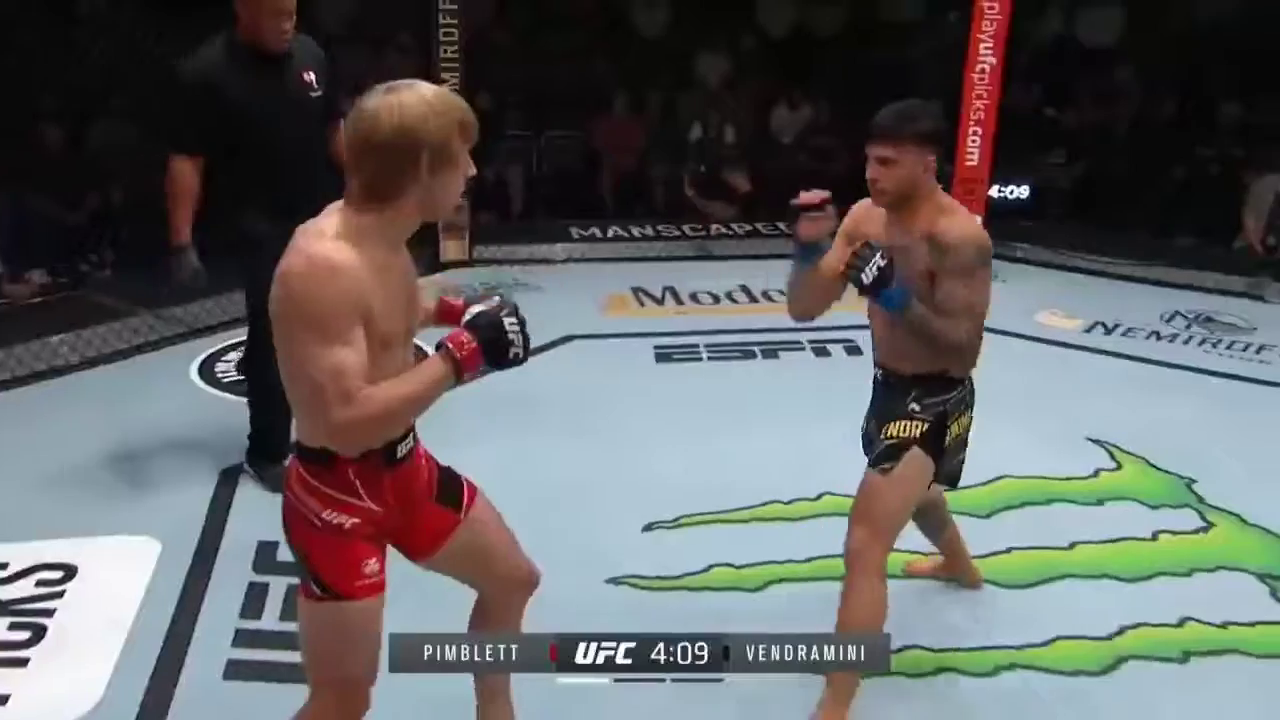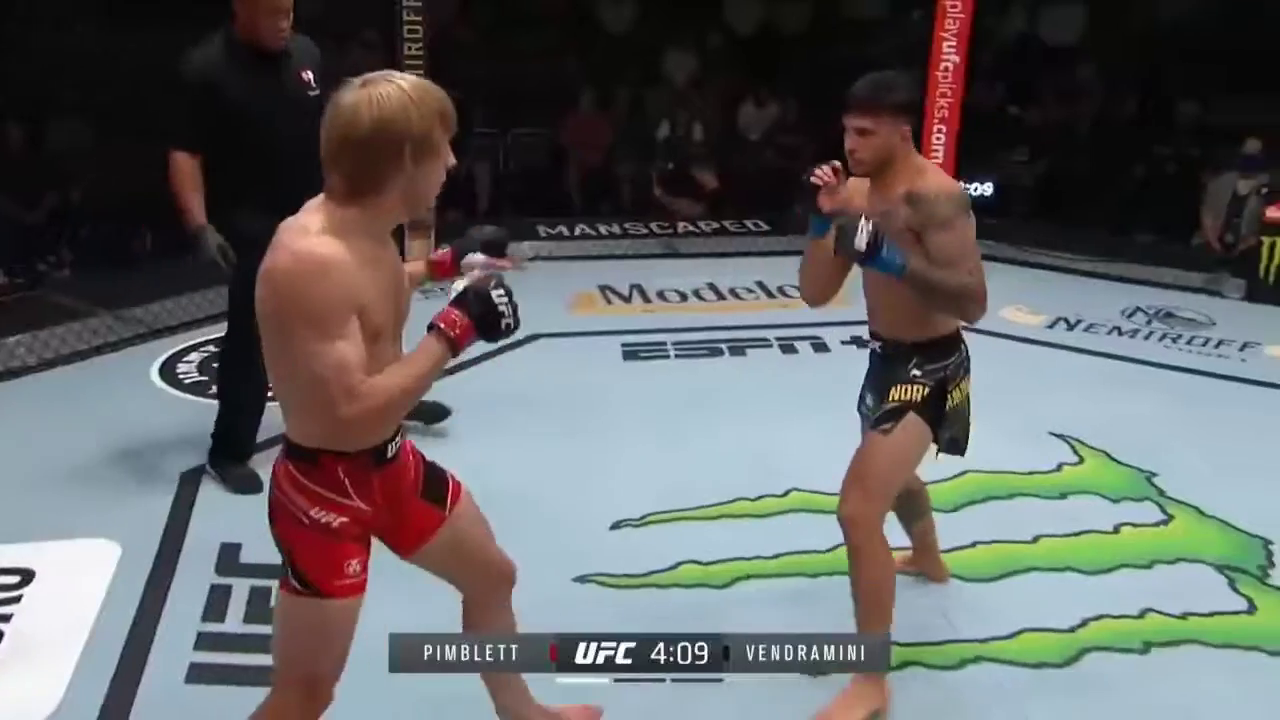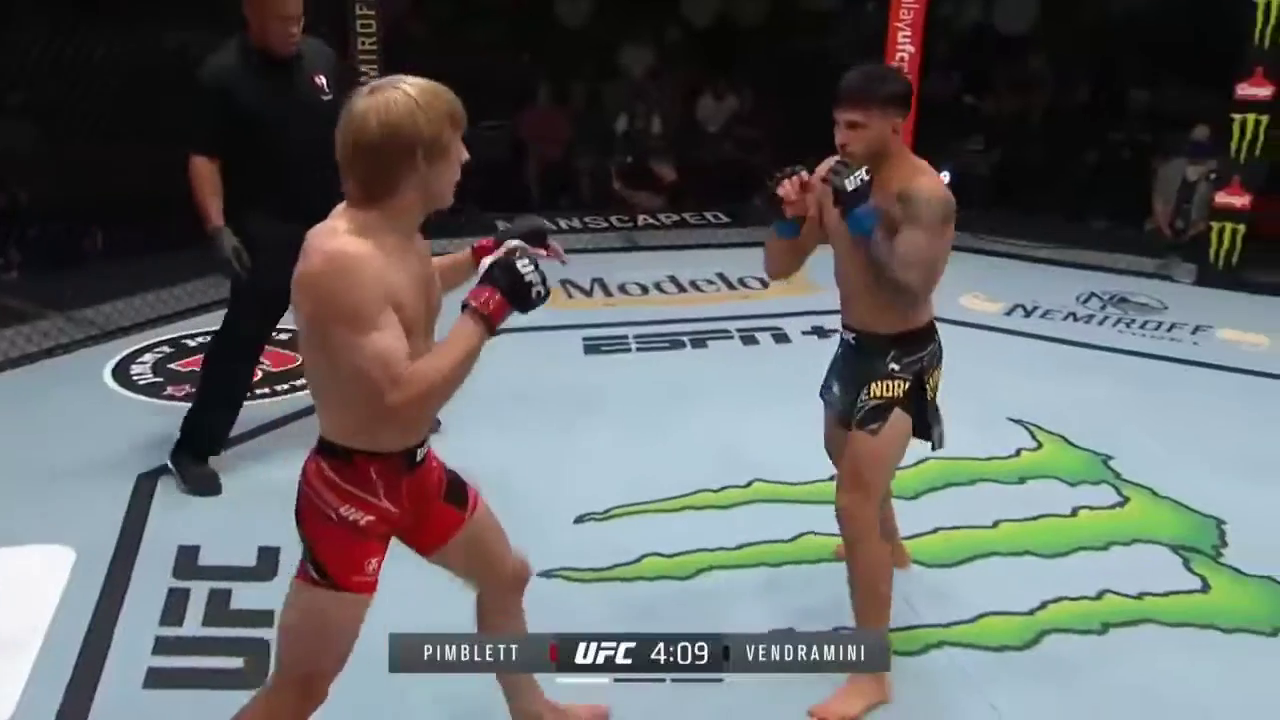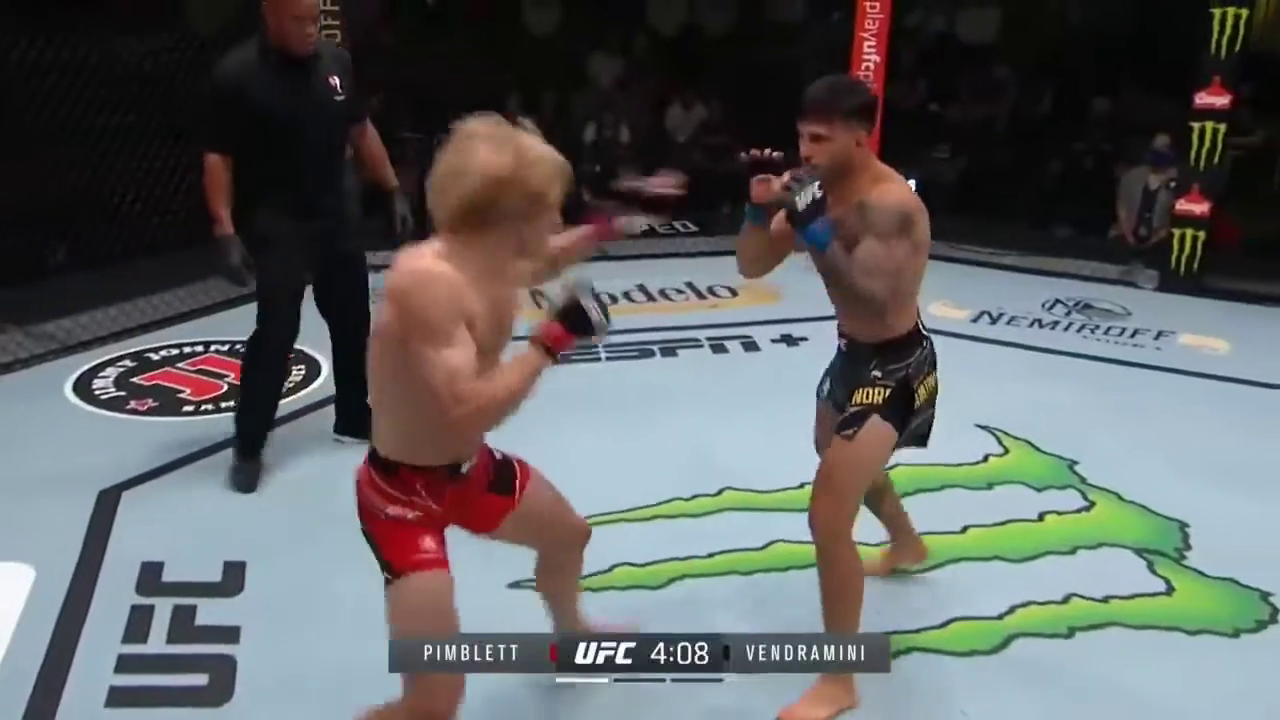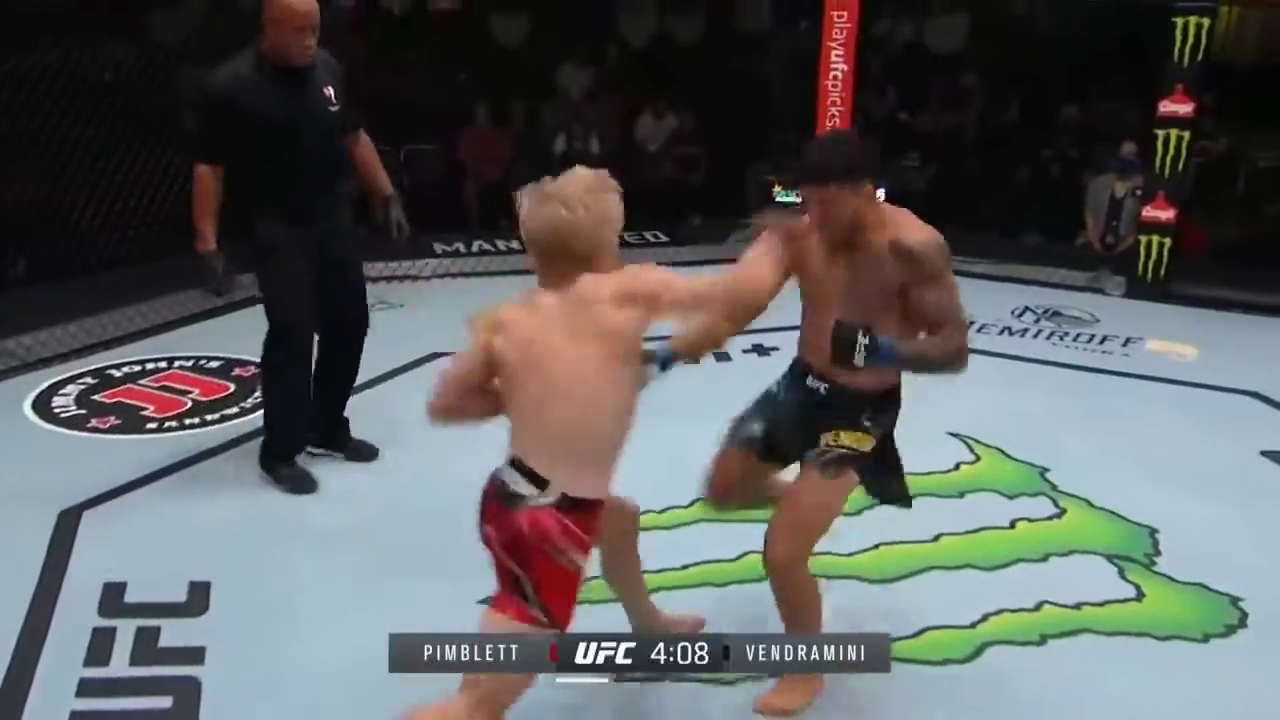
dt=0.2s
person 1, frame 1
left shoulder: (958, 236)
right shoulder: (866, 217)
left elbow: (959, 356)
right elbow: (804, 309)
left wrist: (892, 295)
right wrist: (809, 247)
left hip: (933, 402)
right hip: (891, 388)
left knee: (863, 551)
right knee: (906, 489)
right ankle: (958, 564)
person 1, frame 2
left shoulder: (936, 196)
right shoulder: (855, 190)
left elbow: (971, 302)
right elbow: (814, 295)
left wrist: (888, 259)
right wrist: (825, 221)
left hip: (930, 368)
right hip: (885, 357)
left knee: (858, 510)
right knee: (891, 471)
right ankle: (928, 558)
person 1, frame 3
left shoulder: (924, 194)
right shoulder: (832, 175)
left elbow: (909, 295)
right elbow: (778, 268)
left wrist: (860, 219)
right wrist: (791, 218)
left hip: (903, 359)
right hip: (855, 345)
left knee: (854, 507)
right knee: (845, 453)
right ankle: (889, 545)
person 1, frame 4
left shoulder: (891, 202)
right shoulder: (812, 183)
left elbow: (873, 307)
right elbow: (751, 265)
left wrist: (816, 232)
right wrist: (761, 209)
left hip: (893, 366)
right hip: (853, 354)
left knee: (827, 515)
right knee: (838, 454)
right ankle: (906, 544)
person 1, frame 5
left shoulder: (916, 247)
right shoulder: (794, 233)
left elbow: (953, 351)
right elbow: (735, 306)
left wrist: (885, 353)
right wrist: (671, 350)
left hip: (862, 413)
right hip: (801, 386)
left knee: (781, 551)
right knee: (724, 490)
left ankle: (805, 673)
right ankle: (791, 497)
person 2, frame 1
left shoulder: (380, 234)
right shoulder: (323, 265)
right elbow: (347, 419)
left wrist: (443, 312)
right wrist: (460, 356)
left hip: (403, 464)
right hip: (334, 492)
left knee: (513, 578)
person 2, frame 2
left shoulder: (363, 226)
right shoulder: (310, 261)
right elbow: (352, 411)
right wrist: (453, 332)
left hip: (390, 462)
right hip: (323, 489)
left knee: (492, 576)
person 2, frame 3
left shoulder: (393, 229)
right shoulder: (342, 259)
right elbow: (403, 397)
left wrist: (488, 254)
right wrist: (489, 305)
left hip: (415, 468)
right hip: (351, 486)
left knee: (508, 575)
person 2, frame 4
left shoulder: (489, 257)
right shoulder: (427, 282)
left elbow: (541, 265)
right elbow: (467, 413)
left wrist: (602, 229)
right wrist: (554, 337)
left hip: (466, 465)
right hip: (402, 495)
left knee: (567, 533)
left ankle: (570, 629)
person 2, frame 5
left shoulder: (505, 321)
right shoulder: (627, 291)
left elbow: (442, 406)
right elbow: (723, 298)
left hip: (512, 500)
right hip: (555, 525)
left knee: (617, 520)
person 3, frame 1
left shoulder: (309, 54)
right shoulder: (208, 72)
left elbow: (333, 130)
right elbow: (186, 161)
right wrist: (182, 242)
left hip: (322, 215)
right hip: (262, 227)
right knee: (271, 335)
right ankle: (266, 453)
person 3, frame 2
left shoulder: (305, 53)
right shoulder: (205, 70)
left elbow: (327, 128)
right elbow: (184, 154)
right wrist: (200, 225)
right hip: (257, 227)
right knee: (250, 338)
right ankle: (228, 453)
person 3, frame 3
left shoulder: (322, 56)
right shoulder: (225, 73)
right elbow: (205, 158)
right wrist: (219, 230)
left hip: (330, 217)
right hip: (272, 227)
right knee: (243, 335)
right ankle: (193, 450)
person 3, frame 4
left shoulder: (333, 59)
right shoulder: (238, 73)
left elbow: (359, 128)
right elbow: (218, 157)
left wrist: (394, 191)
right wrist: (226, 232)
left hip: (334, 218)
right hip: (277, 228)
left knee: (352, 323)
right knee: (276, 330)
left ankle: (355, 418)
right ankle: (249, 447)
person 3, frame 5
left shoulder: (328, 69)
right shoulder: (232, 85)
left elbow: (353, 138)
right elbow: (209, 168)
left wrist: (387, 197)
right wrist: (208, 245)
left hip: (333, 225)
right hip: (280, 235)
left knee: (349, 327)
right knee: (291, 337)
left ankle: (327, 428)
right ankle: (279, 454)
